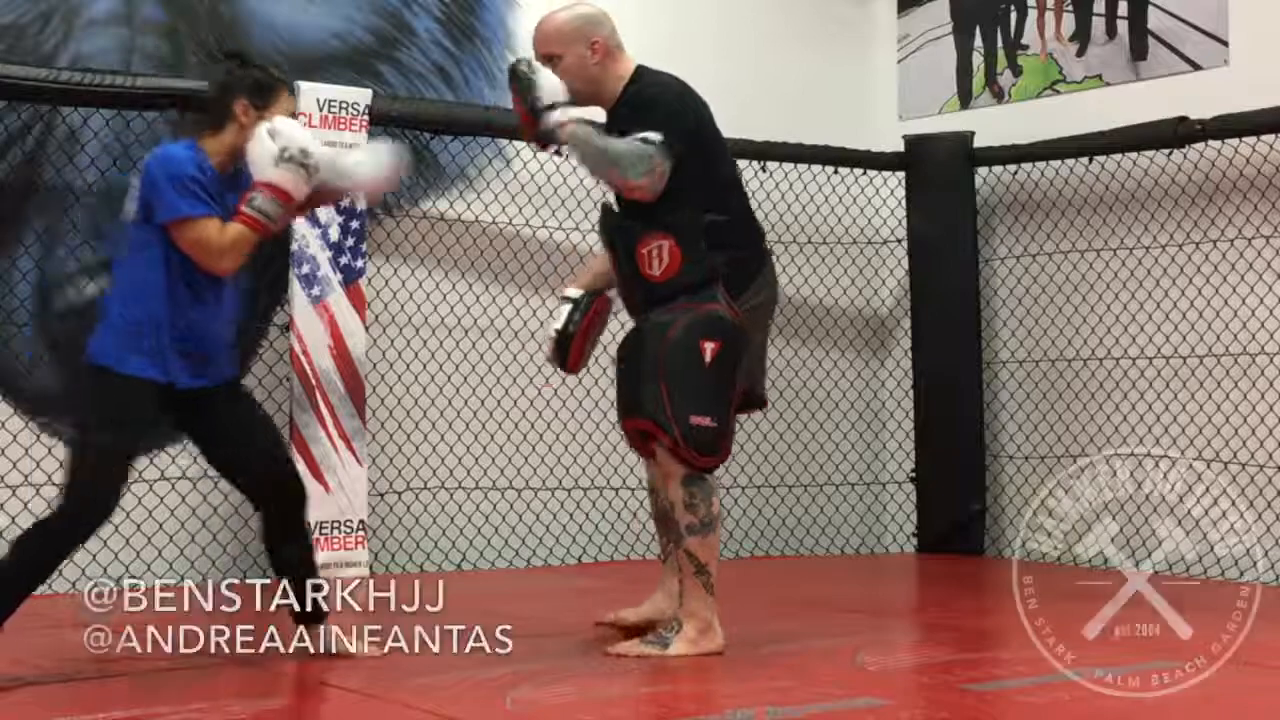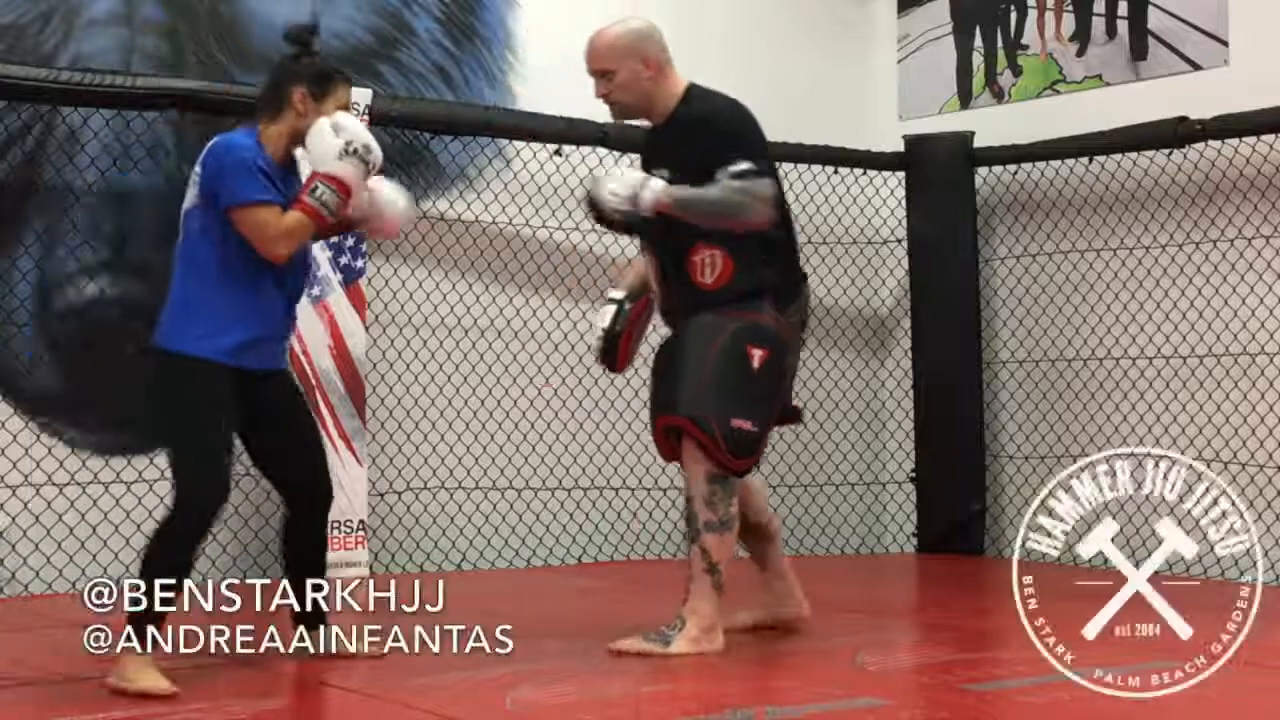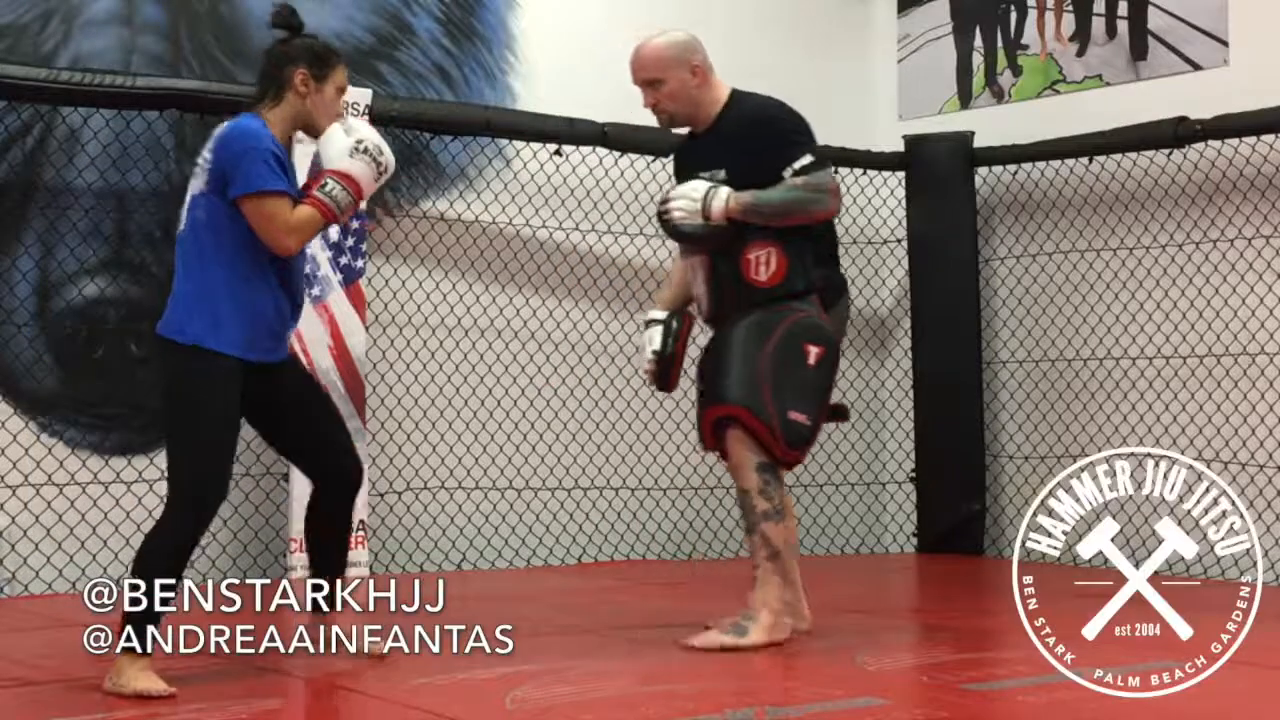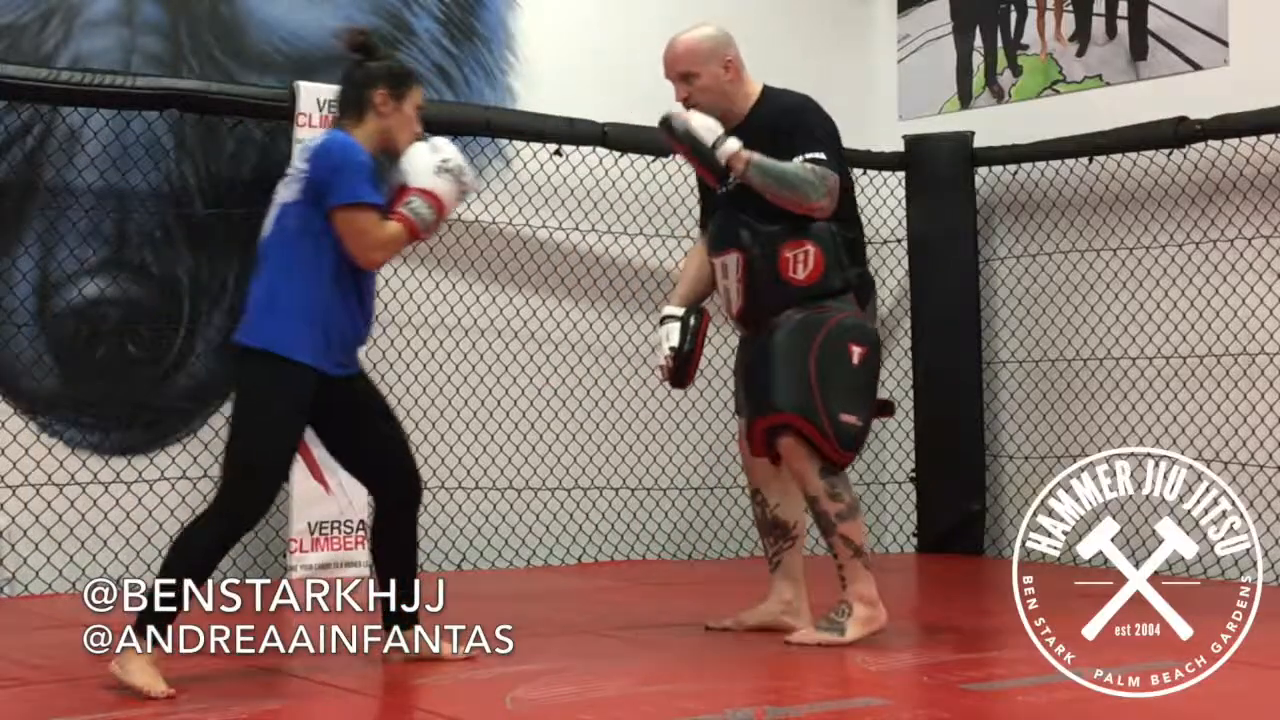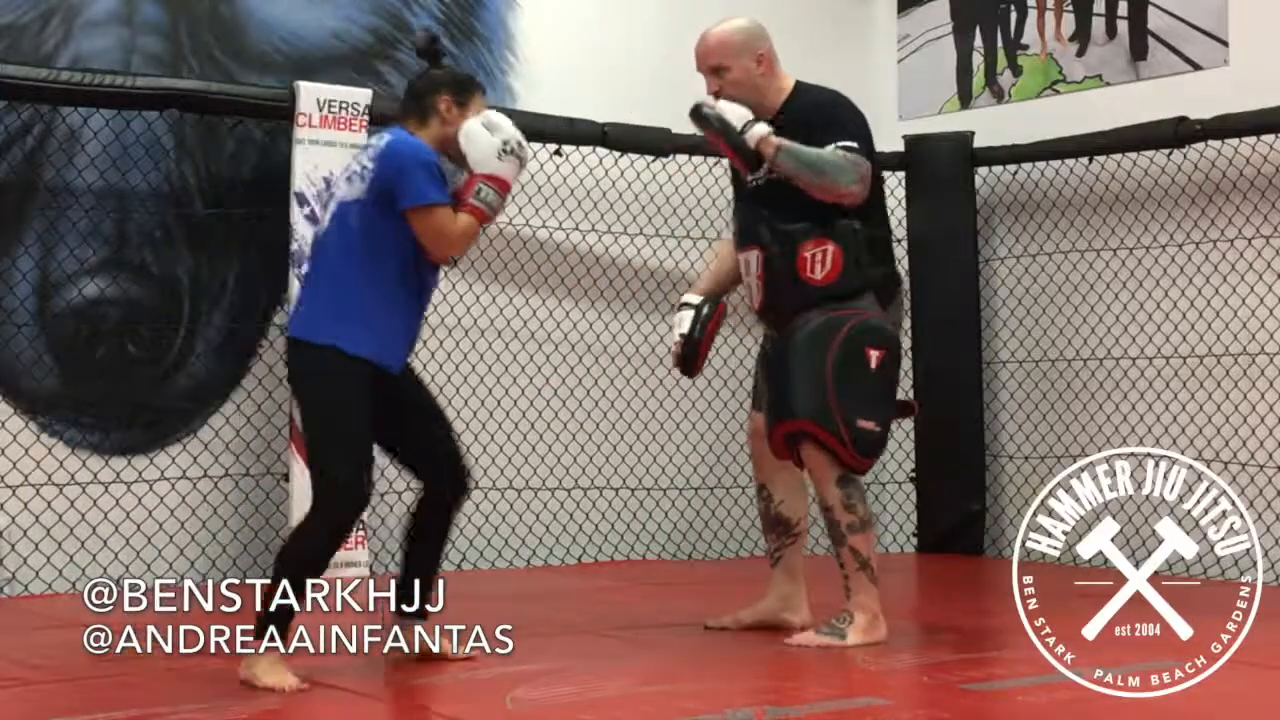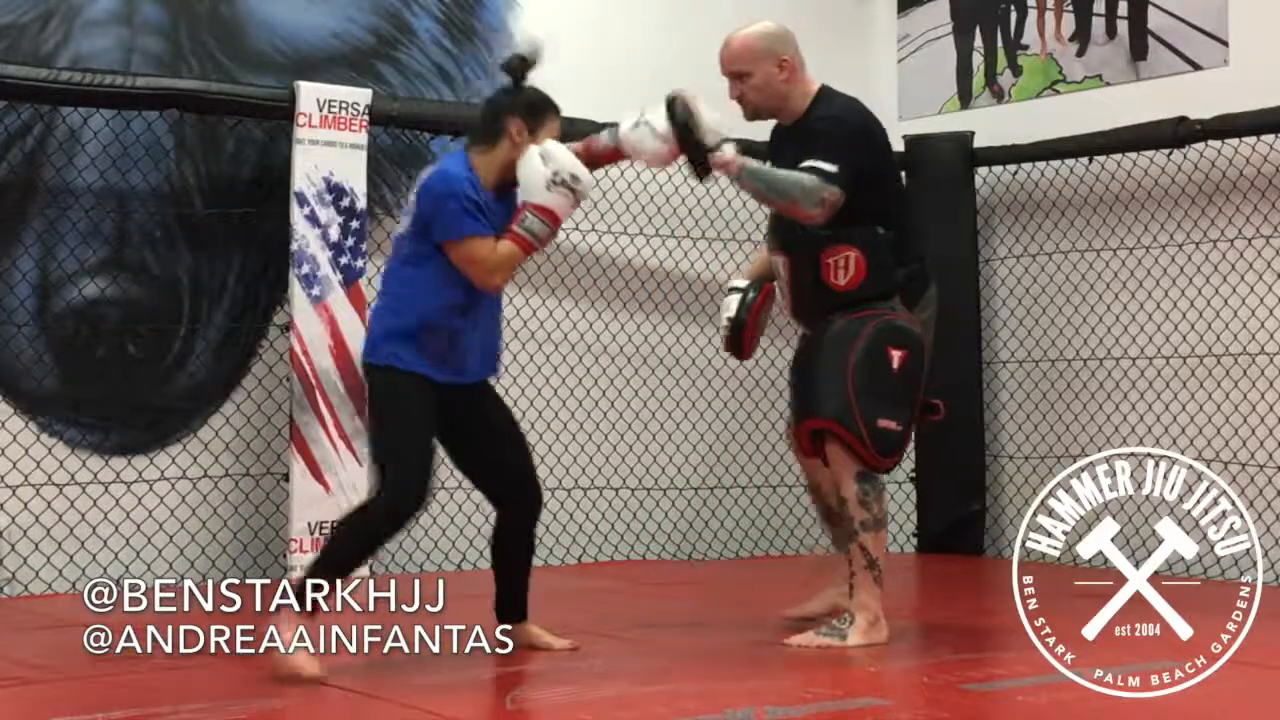
dt=0.3s
person 1, frame 1
left shoulder: (236, 173)
right shoulder: (172, 165)
right elbow: (217, 256)
right wrist: (277, 187)
left hip: (206, 377)
right hip: (130, 369)
left knee: (283, 492)
right knee: (85, 507)
left ankle: (312, 626)
person 1, frame 2
left shoulder: (283, 166)
right shoulder: (232, 152)
left elbow: (295, 234)
right elbow: (275, 243)
left wrist: (350, 213)
right wrist: (335, 180)
left hip: (259, 362)
right hip: (196, 356)
left knee: (311, 490)
right knee: (202, 498)
left ankle: (312, 628)
right ankle: (133, 653)
person 1, frame 3
left shoulder: (268, 148)
right shoulder: (246, 137)
right elbow: (283, 236)
left wrist: (327, 193)
right wrist: (344, 182)
left hip: (264, 351)
right hip: (209, 348)
left knee: (340, 471)
right knee: (196, 502)
left ankle: (330, 615)
right ankle: (130, 658)
person 1, frame 4
left shoulder: (342, 160)
right shoulder: (341, 152)
right elbow: (371, 249)
left wrist: (406, 213)
right wrist: (428, 201)
left hip: (330, 363)
right hip: (280, 356)
left knee: (400, 487)
right knee: (241, 503)
left ankle: (402, 627)
right ankle: (139, 646)
person 1, frame 5
left shoulder: (396, 155)
right shoulder: (407, 153)
right elbow: (445, 244)
left wrist: (479, 189)
right wrist: (492, 181)
left hip: (380, 355)
right hip: (332, 349)
left knee: (449, 476)
right knee: (343, 500)
left ankle: (411, 621)
right ankle: (265, 650)
person 1, frame 6
left shoulder: (495, 183)
right shoulder: (451, 182)
right elbow: (488, 272)
right wrist: (545, 208)
left hip: (461, 375)
right hip: (404, 366)
left knee: (521, 493)
right knee: (401, 498)
left ankle: (514, 621)
right ankle: (291, 616)
person 2, frame 1
left shoulder: (662, 100)
right shoulder: (623, 114)
left elbow: (644, 182)
left wrist: (565, 125)
right wrist: (577, 291)
left hip: (717, 301)
right hip: (683, 304)
left knee: (678, 449)
right knee: (660, 441)
left ankle: (698, 624)
right ankle: (676, 592)
person 2, frame 2
left shoulder: (716, 119)
right shoulder: (661, 138)
left elbow: (758, 210)
left wrist: (652, 193)
right wrist: (625, 293)
left hip: (753, 311)
right hip: (717, 314)
left knee: (705, 451)
right knee: (718, 455)
left ankle: (701, 621)
right ankle: (783, 595)
person 2, frame 3
left shoulder: (766, 120)
right shoulder: (691, 152)
left elbow: (826, 197)
left wrist: (726, 203)
right wrist: (662, 314)
left hip: (793, 311)
right hip: (743, 319)
left knee: (747, 443)
right knee: (743, 450)
left ankle: (770, 607)
right ankle: (784, 601)
person 2, frame 4
left shoulder: (795, 116)
right shoulder: (715, 149)
left elbow: (820, 198)
right elbow: (714, 242)
left wrist: (730, 152)
right wrist: (676, 308)
left hip: (824, 310)
right hip: (766, 321)
left knee: (800, 448)
right knee: (760, 453)
left ankle: (863, 601)
right ankle: (787, 598)
person 2, frame 5
left shoulder: (824, 111)
right shoulder: (754, 136)
left elbow: (850, 186)
right elbow: (749, 234)
left wrist: (757, 138)
right wrist: (698, 295)
left hip: (847, 310)
right hip: (796, 318)
left knee: (823, 453)
right knee: (769, 445)
left ankle: (864, 614)
right ankle: (785, 598)
person 2, frame 6
left shoulder: (842, 122)
right shoulder: (786, 134)
left elbow: (812, 206)
left wrist: (726, 157)
right wrist: (747, 280)
left hip: (878, 312)
right hip: (835, 313)
left knee: (845, 450)
right knee: (812, 443)
left ankle: (866, 612)
right ankle: (854, 582)
